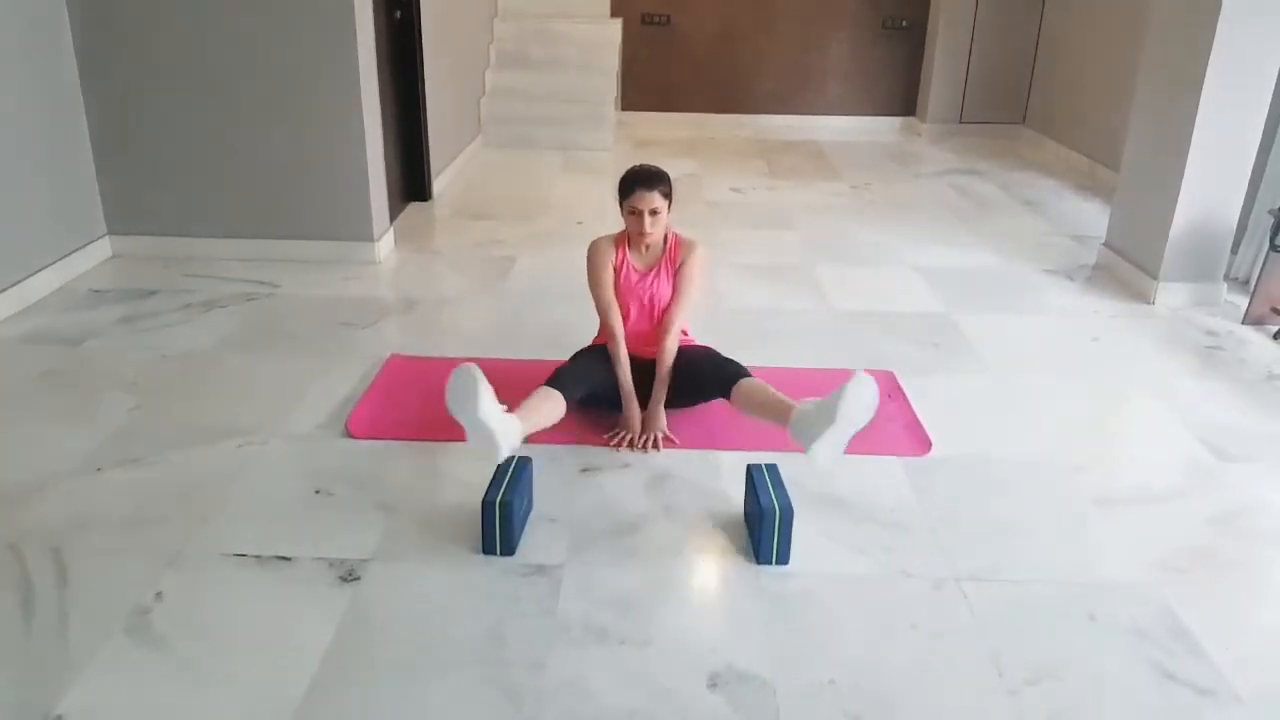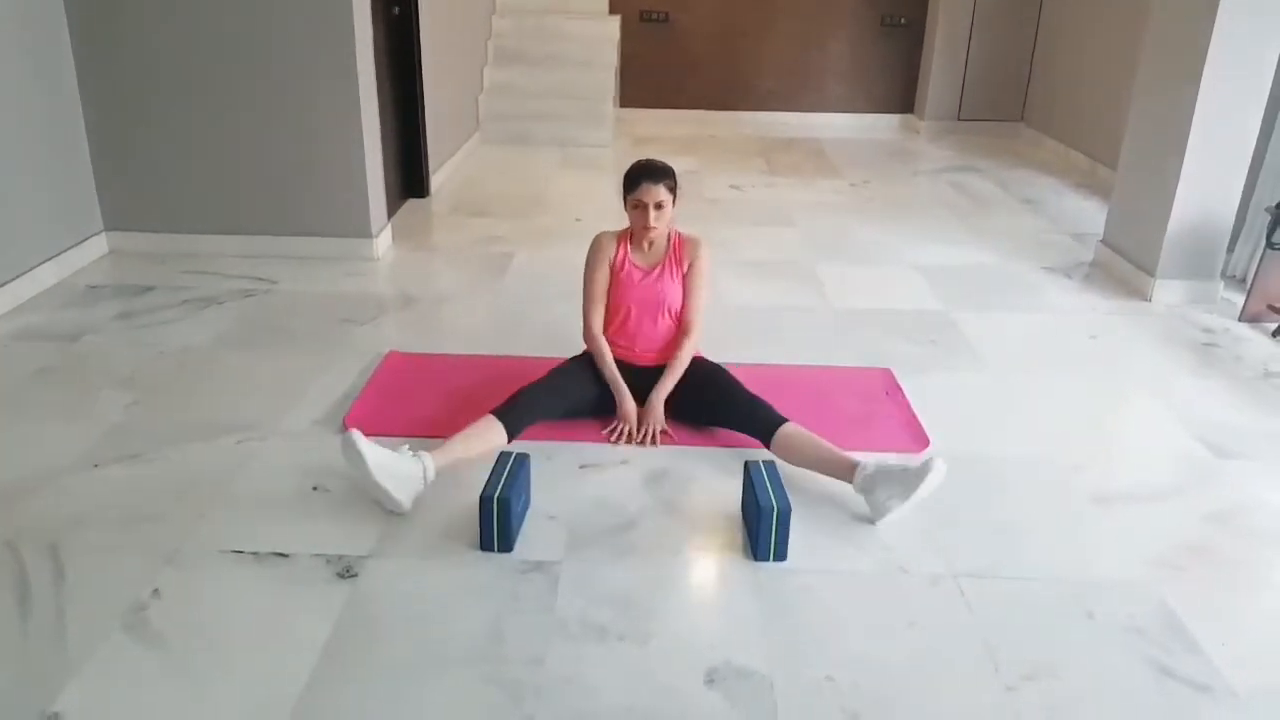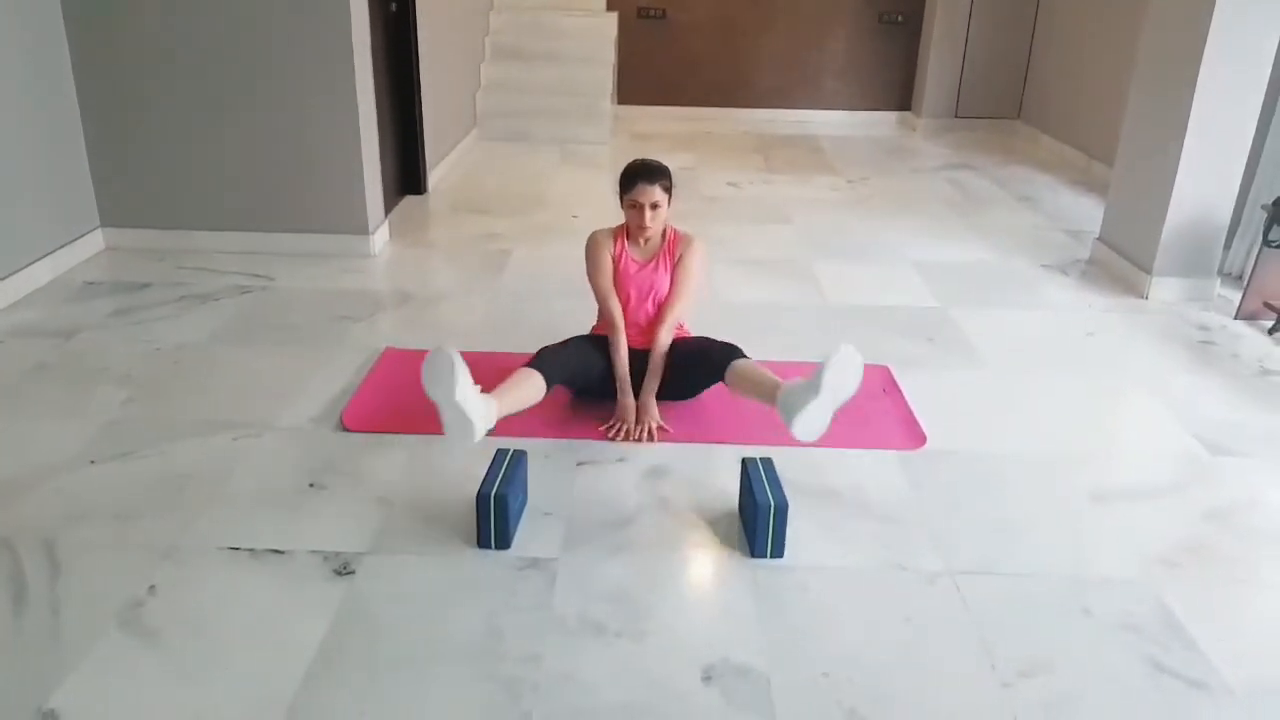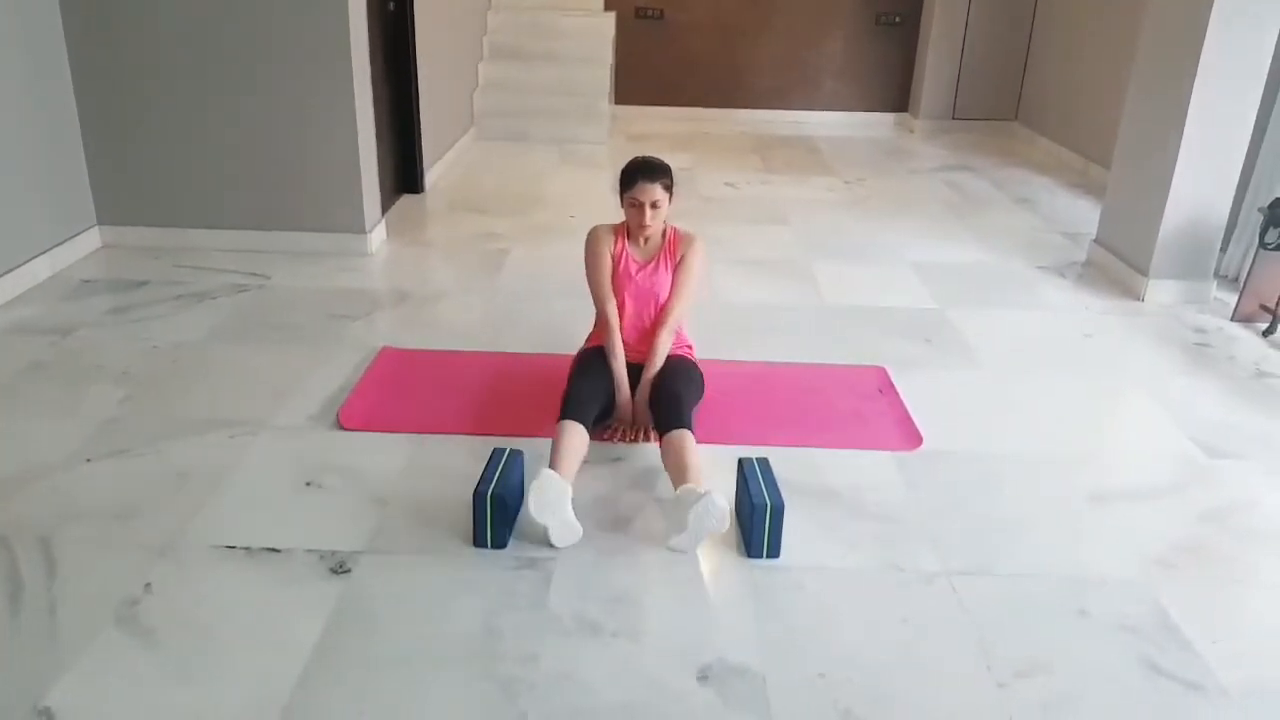
dt=0.4s
person 1, frame 1
left shoulder: (689, 253)
right shoulder: (603, 251)
left elbow: (671, 330)
right elbow: (614, 328)
left wrist: (657, 407)
right wrist: (630, 405)
left hip: (672, 360)
right hip: (618, 360)
left knee: (724, 371)
right knee: (571, 375)
left ankle: (809, 423)
right ankle: (504, 430)
person 1, frame 2
left shoulder: (693, 251)
right shoulder: (605, 247)
left elbow: (691, 331)
right elbow: (592, 329)
left wrist: (658, 399)
right wrist: (622, 396)
left hip: (673, 368)
right hip: (612, 366)
left knee: (752, 411)
right knee: (530, 401)
left ankle: (865, 479)
right ankle: (419, 471)
person 1, frame 3
left shoulder: (688, 248)
right shoulder: (601, 244)
left elbow: (668, 322)
right elbow: (614, 318)
left wrist: (649, 397)
right wrist: (624, 395)
left hip: (669, 356)
right hip: (612, 355)
left knee: (722, 354)
right knee: (550, 358)
left ankle: (795, 401)
right ankle: (478, 411)
person 1, frame 4
left shoulder: (688, 247)
right shoulder: (601, 240)
left elbow: (668, 324)
right elbow: (610, 316)
left wrist: (643, 394)
right wrist: (622, 393)
left hip: (668, 356)
right hip: (610, 353)
left knee: (674, 400)
right knee: (581, 396)
left ankle: (689, 502)
right ankle: (558, 498)
